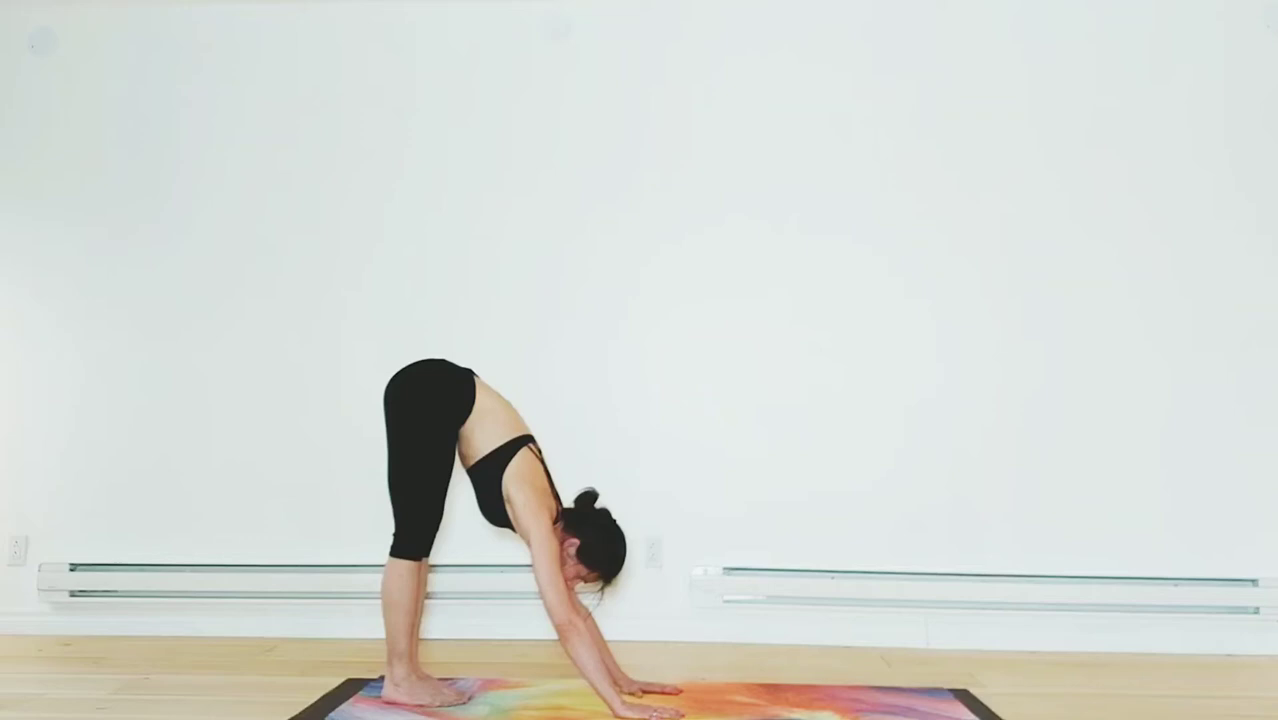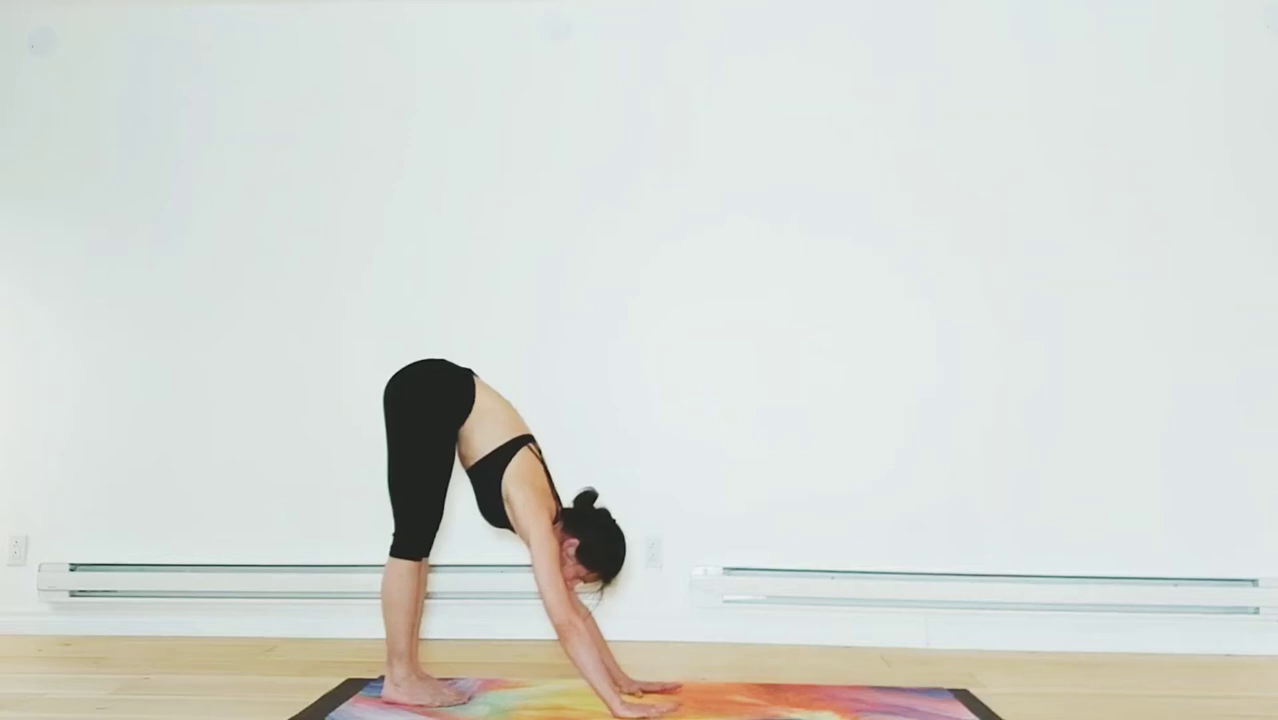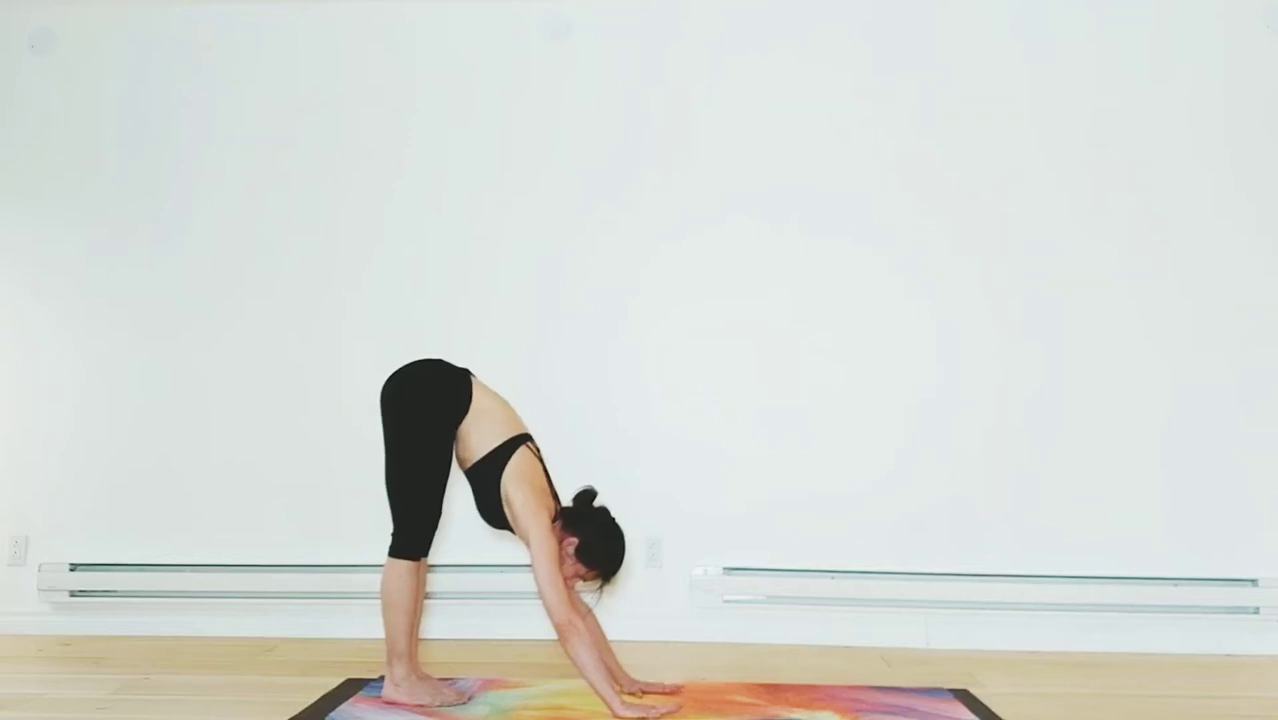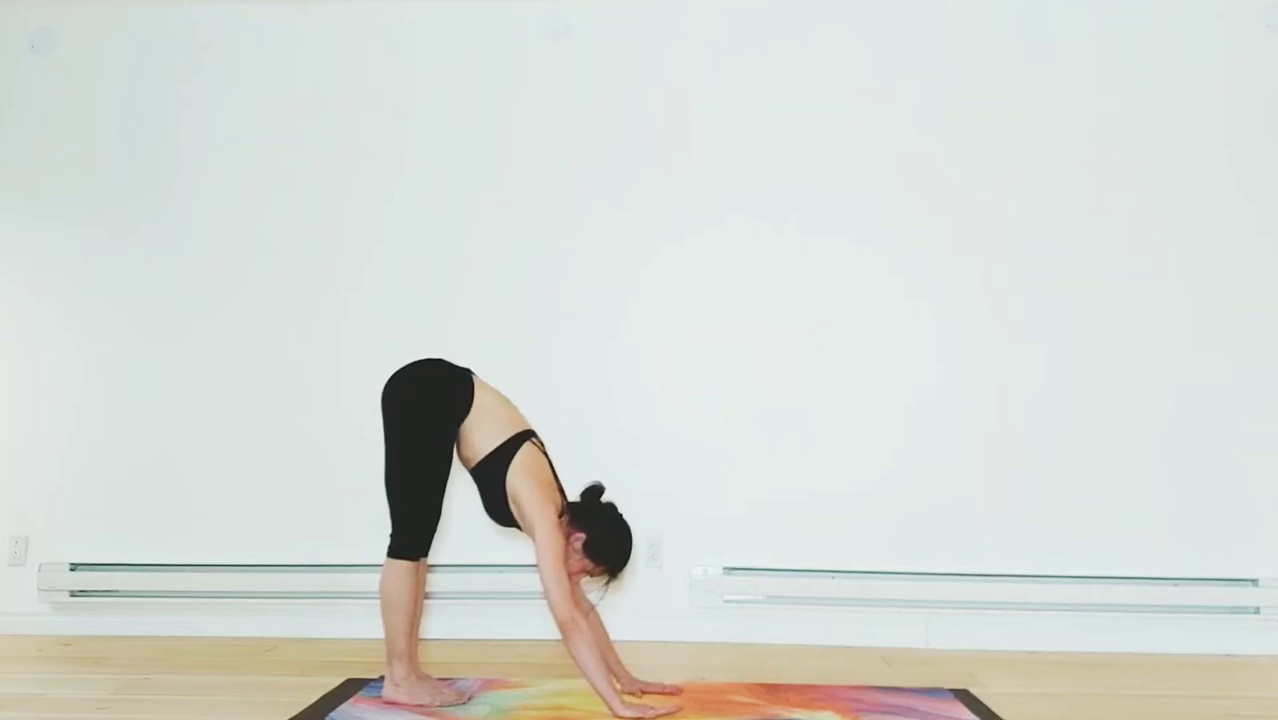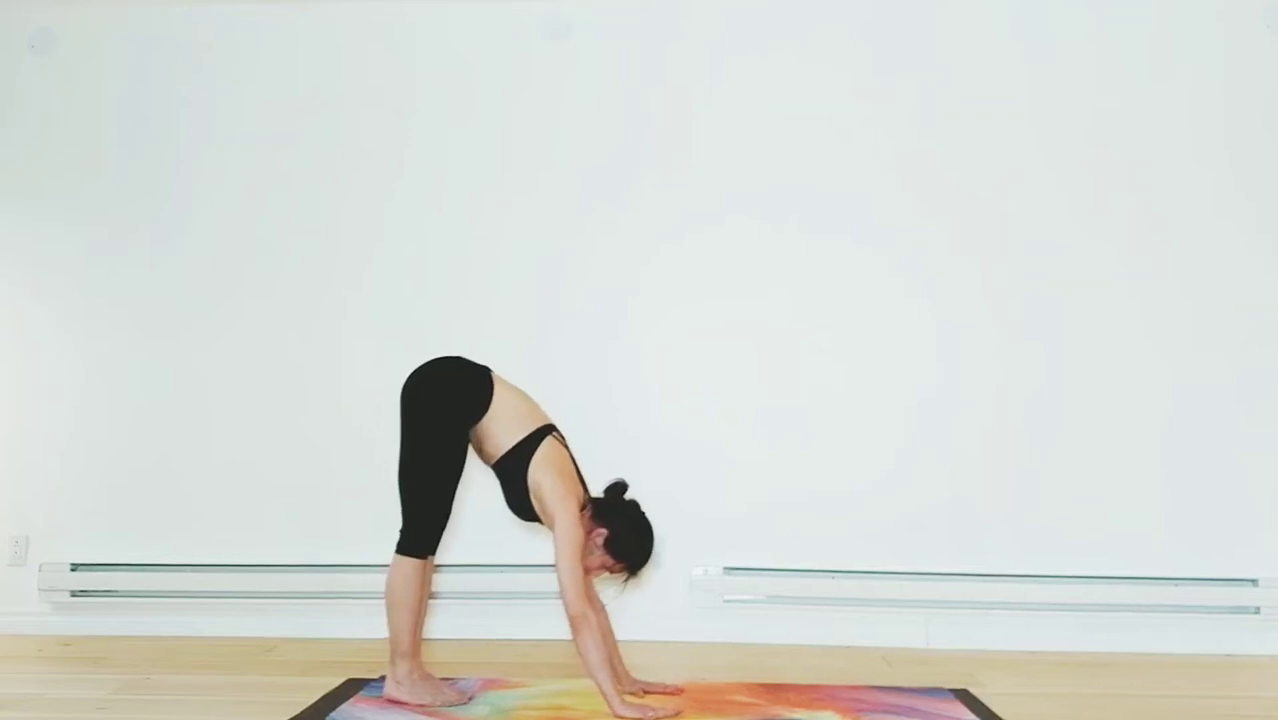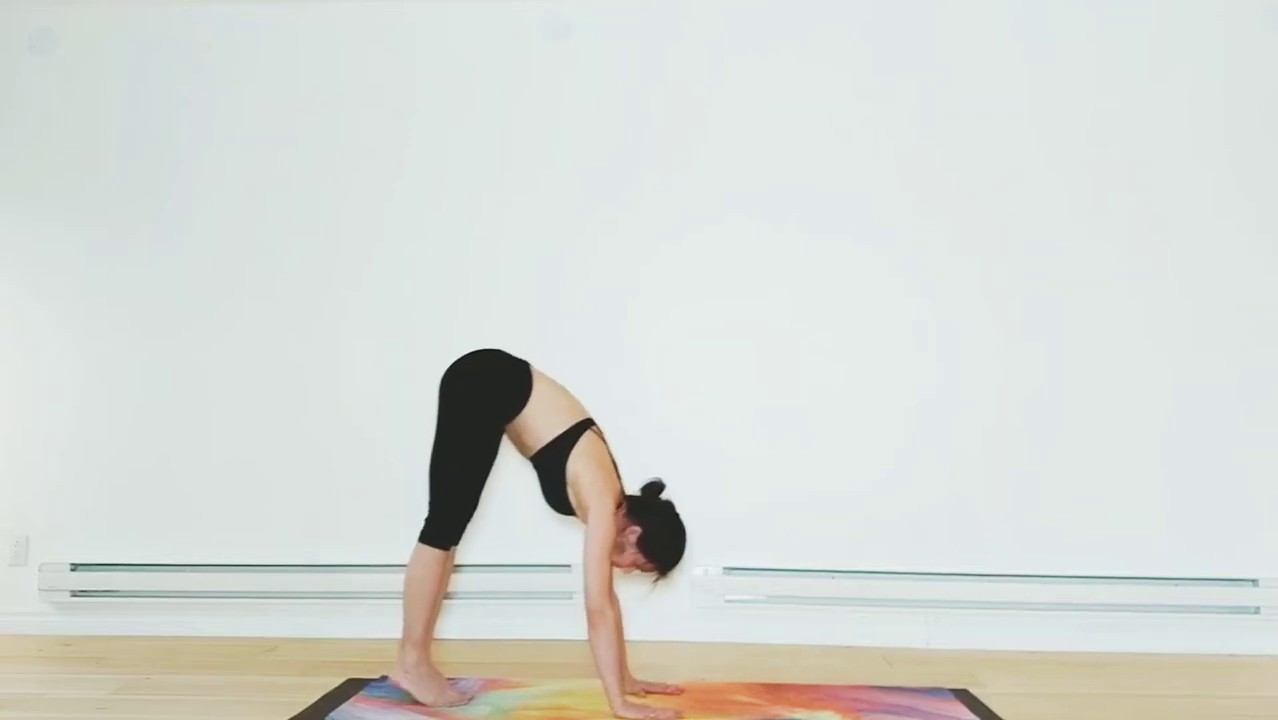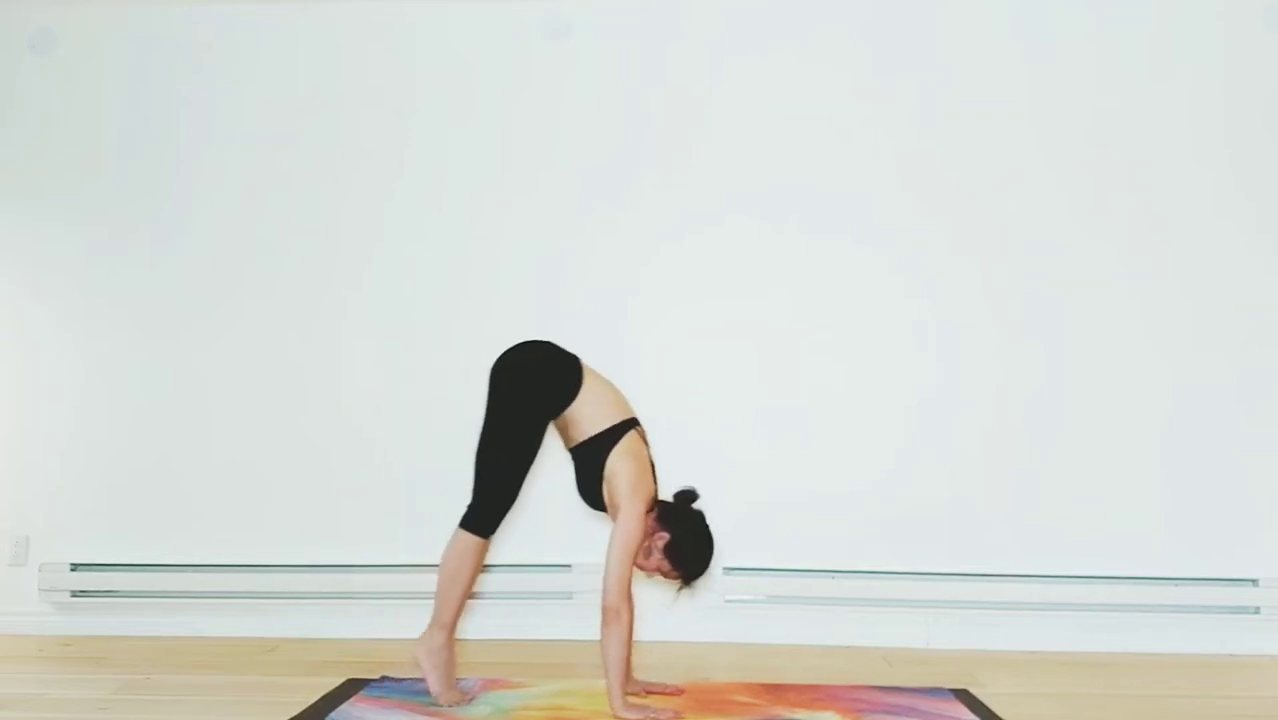
dt=0.3s
person 1, frame 1
left shoulder: (551, 518)
right shoulder: (539, 521)
left elbow: (574, 609)
right elbow: (566, 624)
left wrist: (621, 680)
left hip: (444, 399)
right hip: (424, 395)
left knee: (420, 538)
right knee: (412, 538)
left ankle: (408, 671)
right ankle: (399, 679)
person 1, frame 2
left shoulder: (548, 517)
right shoulder: (538, 521)
left elbow: (574, 611)
right elbow: (566, 624)
left wrist: (621, 680)
left hip: (444, 398)
right hip: (423, 395)
left knee: (420, 539)
right knee: (413, 539)
left ankle: (408, 672)
right ankle: (399, 679)
person 1, frame 3
left shoulder: (548, 518)
right shoulder: (538, 522)
left elbow: (576, 608)
right elbow: (566, 623)
left wrist: (623, 680)
left hip: (441, 399)
right hip: (422, 396)
left knee: (417, 539)
right knee: (411, 539)
left ankle: (408, 671)
right ankle: (399, 679)
person 1, frame 4
left shoulder: (556, 514)
right shoulder: (544, 516)
left elbow: (580, 606)
right elbow: (569, 620)
left wrist: (625, 679)
left hip: (442, 398)
right hip: (422, 394)
left knee: (418, 540)
right knee: (411, 539)
left ankle: (408, 671)
right ankle: (399, 678)
person 1, frame 5
left shoulder: (577, 509)
right shoulder: (567, 511)
left elbow: (589, 601)
right elbow: (579, 613)
left wrist: (623, 679)
left hip: (461, 394)
right hip: (441, 392)
left knee: (426, 537)
right knee: (420, 536)
left ankle: (410, 670)
right ankle: (402, 675)
person 1, frame 6
left shoulder: (605, 501)
right shoulder: (603, 506)
left elbow: (605, 599)
right elbow: (598, 609)
left wrist: (625, 680)
left hip: (497, 388)
right hip: (483, 385)
left knee: (448, 528)
right knee: (445, 526)
left ankle: (418, 662)
right ankle: (411, 662)
person 1, frame 7
left shoulder: (638, 502)
right shoulder: (634, 505)
left elbow: (620, 598)
right elbow: (614, 607)
left wrist: (625, 680)
left hip: (546, 377)
right hip: (532, 374)
left knee: (490, 512)
right knee: (487, 511)
right ankle: (436, 640)
